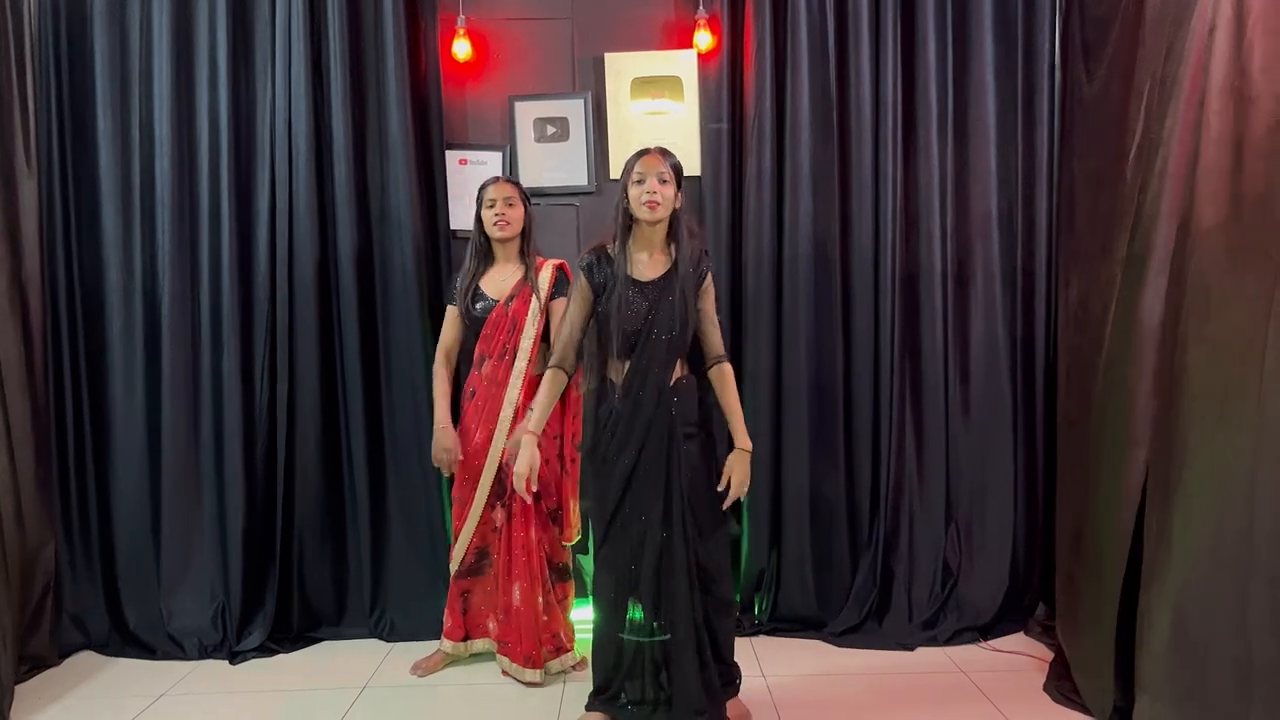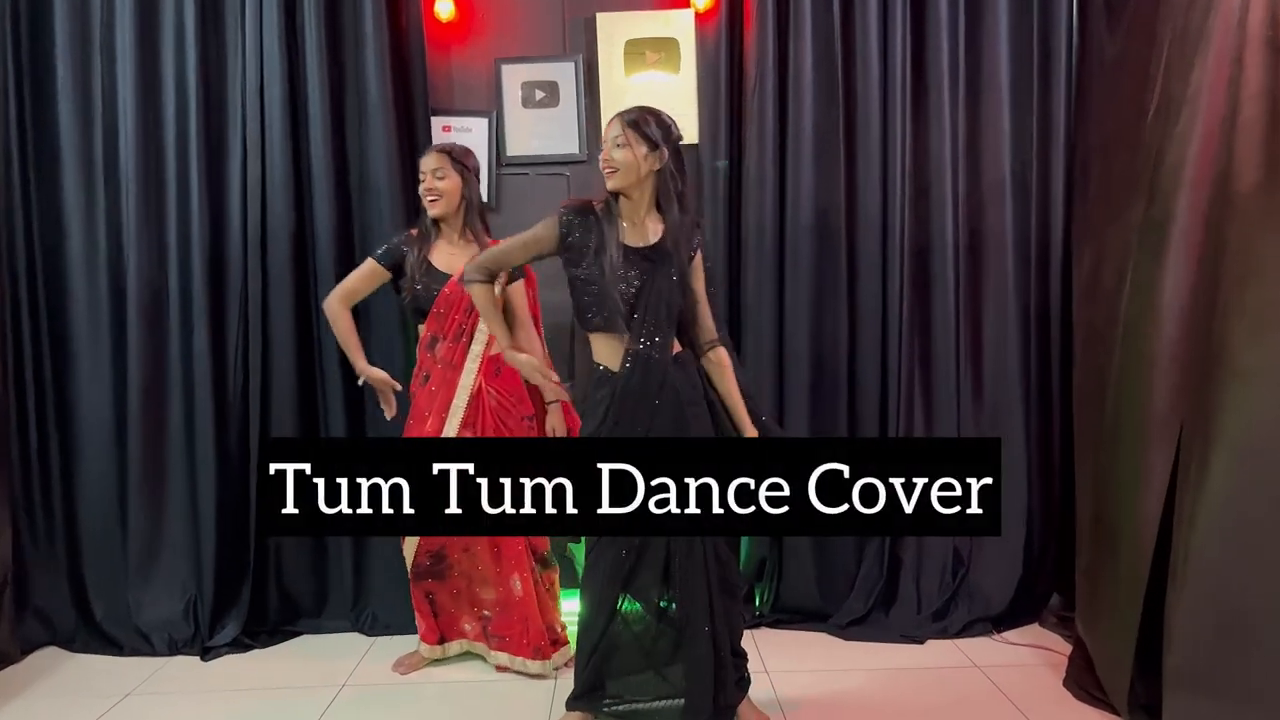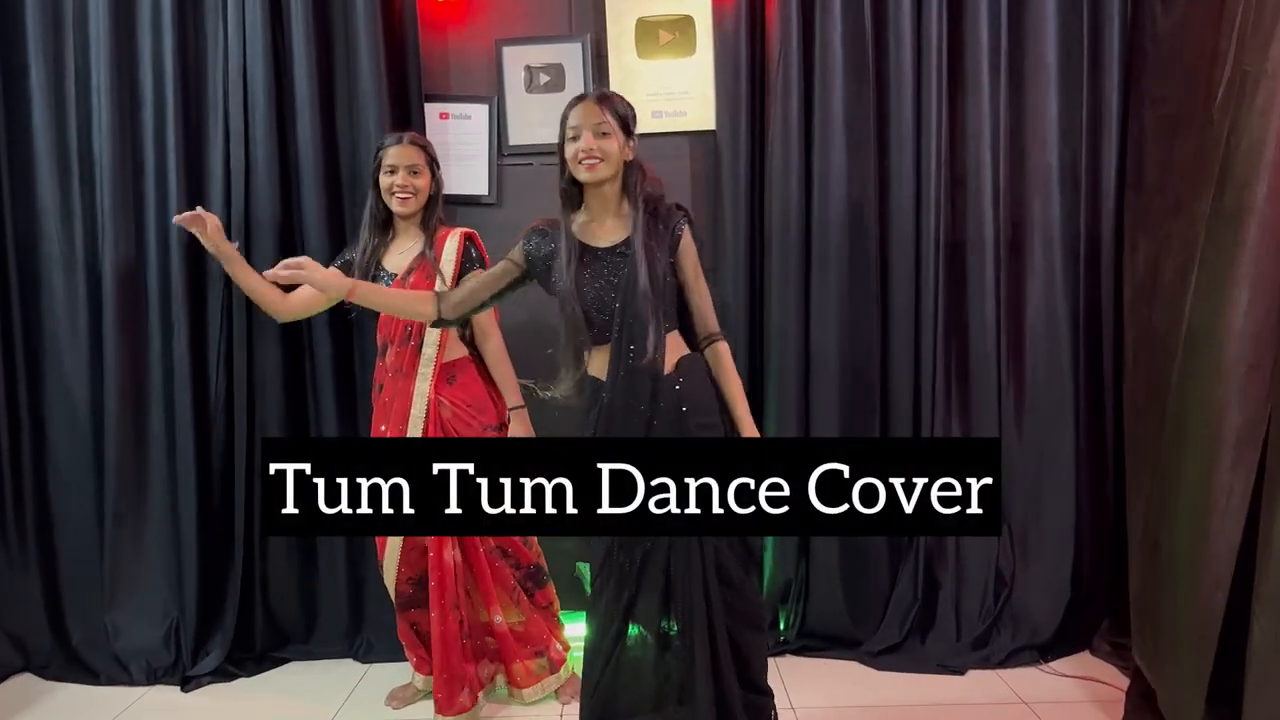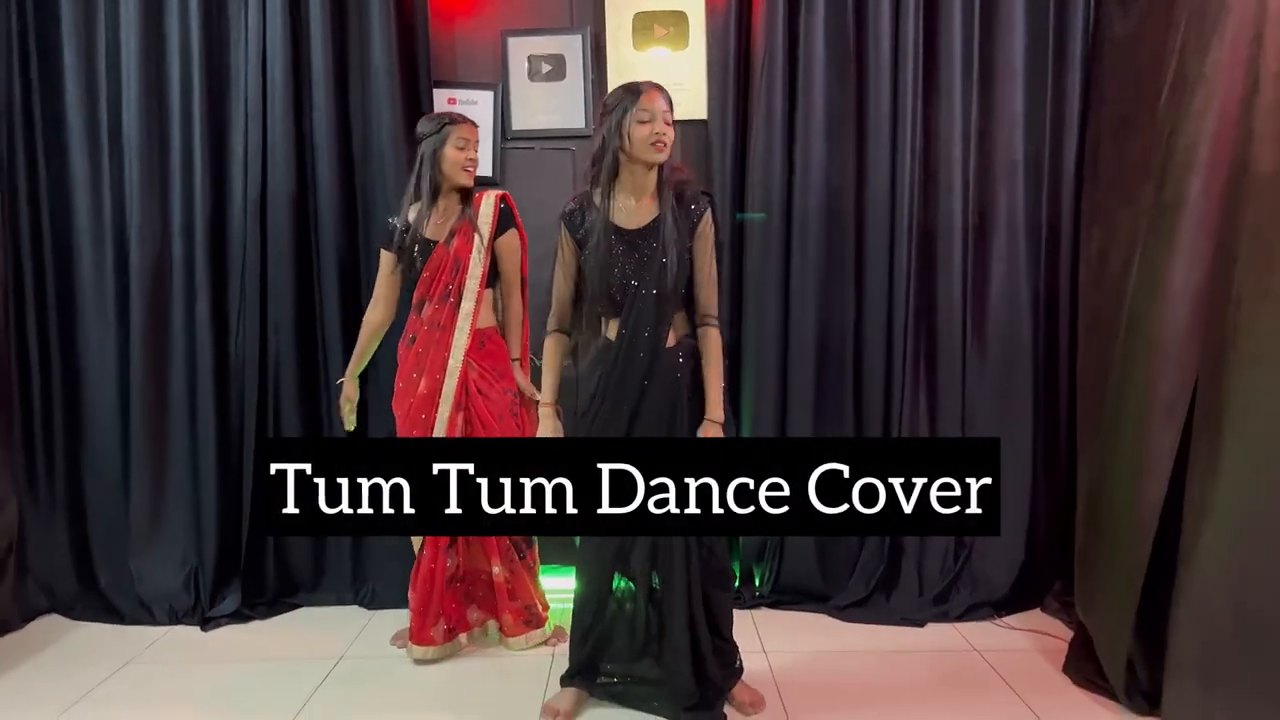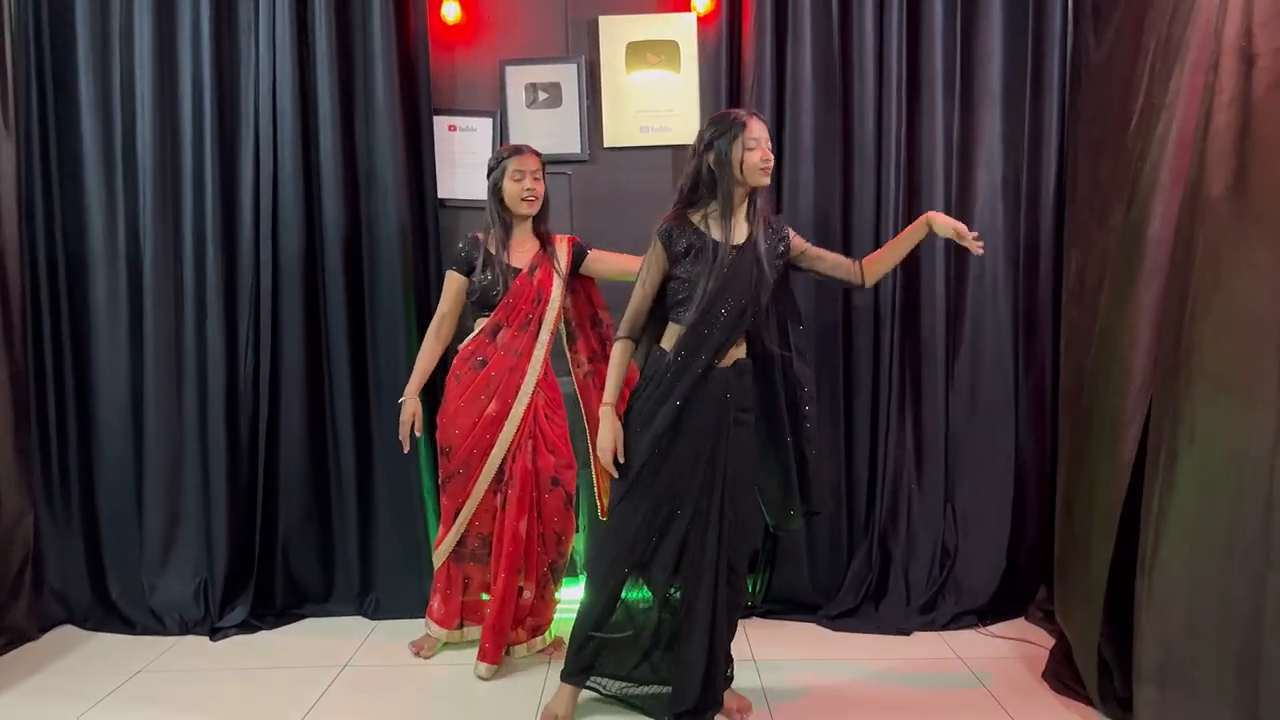
dt=1s
person 1, frame 1
left shoulder: (694, 267)
right shoulder: (597, 266)
left elbow: (717, 360)
right elbow: (563, 359)
left wrist: (741, 442)
right wrist: (530, 436)
left hip: (680, 421)
right hip: (617, 423)
left knee: (698, 555)
right knee: (621, 556)
person 1, frame 2
left shoulder: (683, 238)
right shoulder: (580, 224)
left elbow: (707, 340)
right elbow: (479, 270)
left wrist: (746, 428)
right wrist: (508, 349)
left hip: (678, 399)
right hip: (612, 403)
left knee: (700, 544)
right knee: (615, 548)
person 1, frame 3
left shoulder: (667, 225)
right shoulder: (548, 244)
left elbow: (710, 335)
right elbow: (445, 307)
left wrist: (748, 432)
right wrist: (339, 284)
left hip: (686, 410)
right hip: (614, 418)
left knee: (709, 573)
right knee: (621, 579)
person 1, frame 4
left shoulder: (691, 210)
right shoulder: (581, 216)
left elbow: (709, 319)
right elbow: (560, 323)
left wrist: (713, 418)
right wrist: (547, 408)
left hip: (679, 380)
right hip: (608, 383)
left knee: (693, 529)
right knee: (607, 530)
person 1, frame 5
left shoulder: (771, 236)
right shoulder: (678, 232)
left elbow: (858, 273)
right elbow: (629, 329)
left wrist: (924, 226)
right wrist: (608, 411)
left hip: (732, 400)
right hip: (666, 395)
left knee: (719, 543)
right knee: (627, 538)
person 2, frame 1
left shoulder: (551, 275)
right shoulder: (468, 280)
right elbow: (447, 355)
right wrist: (442, 421)
right hip: (479, 411)
left knee: (538, 525)
right knee: (474, 523)
left ankle: (541, 643)
right ankle: (460, 635)
person 2, frame 2
right shoulder: (407, 249)
left elbow: (525, 335)
right elbow: (336, 302)
left wrist: (553, 402)
right wrist: (363, 367)
left hip: (498, 395)
right hip: (433, 396)
left ankle: (533, 637)
right ankle: (439, 636)
person 2, frame 3
left shoulder: (458, 246)
right shoulder: (365, 255)
left elbow: (487, 334)
right elbow: (286, 306)
left wrist: (516, 410)
right wrist: (222, 248)
left hip: (461, 403)
right hip: (395, 409)
left knee: (492, 535)
right knee: (412, 544)
left ankle: (544, 662)
right ankle: (436, 669)
person 2, frame 4
left shoulder: (493, 210)
right shoulder: (402, 224)
left elbow: (513, 292)
right elbow: (381, 306)
left wrist: (518, 361)
right wrist: (352, 373)
left hip: (482, 363)
right hip: (421, 367)
left ankle: (520, 615)
right ankle: (441, 614)
person 2, frame 5
left shoulder: (562, 251)
right shoulder: (472, 250)
left elbow: (638, 267)
right elbow: (441, 326)
right wrist: (412, 391)
left hip: (534, 393)
right hip: (474, 389)
left knee: (541, 504)
right knee: (469, 502)
left ankle: (523, 625)
right ankle: (449, 618)
